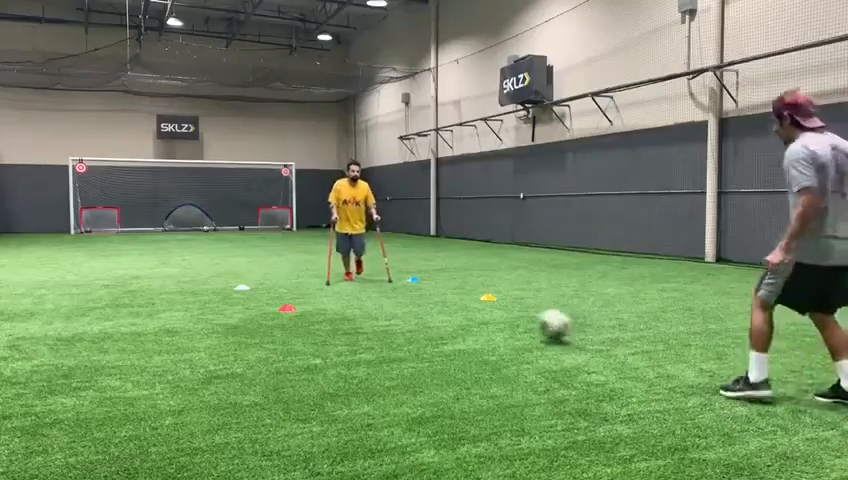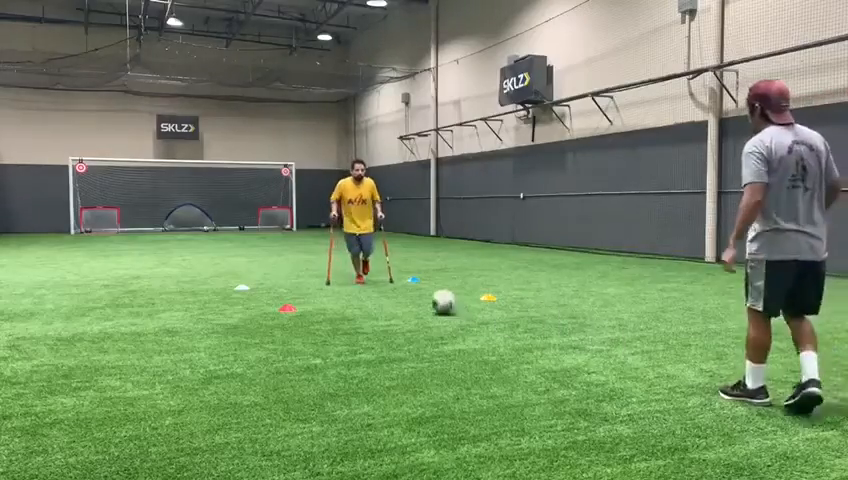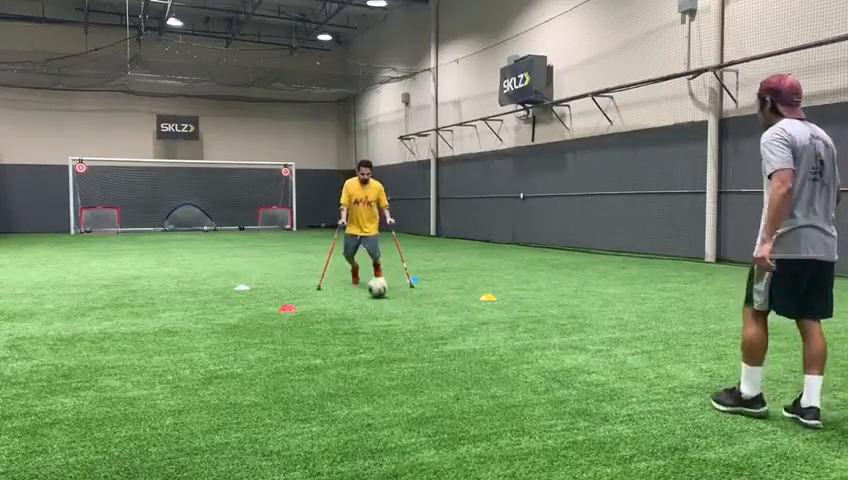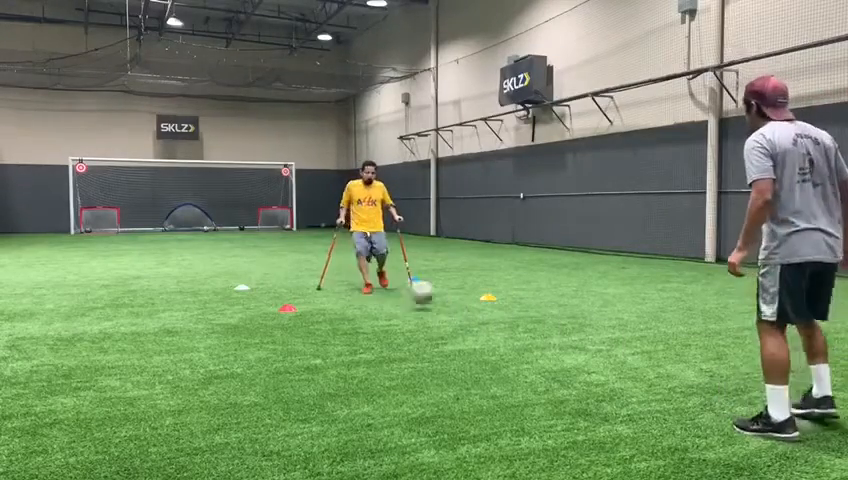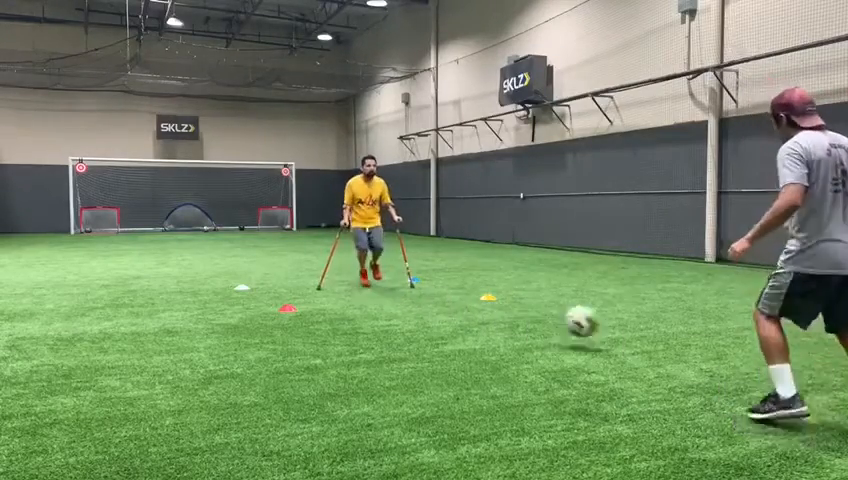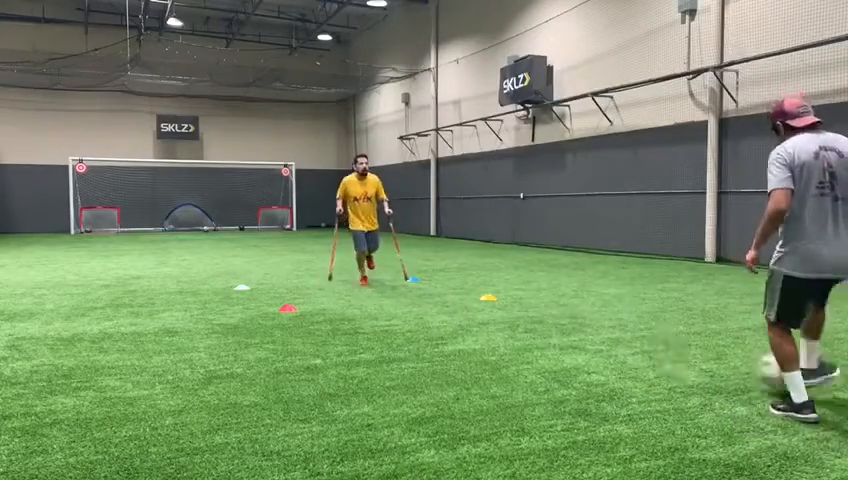
dt=0.4s
person 1, frame 1
left shoulder: (799, 150)
left elbow: (809, 202)
left wrist: (784, 248)
left hip: (806, 250)
left knee: (761, 304)
left ankle: (756, 380)
person 1, frame 2
left shoulder: (758, 144)
right shoulder: (816, 140)
left elbow: (754, 198)
right elbow: (834, 188)
left wrist: (733, 244)
left hip: (772, 247)
right hip: (813, 246)
left knee: (759, 315)
right knee: (797, 315)
left ankle: (754, 386)
right ankle: (810, 380)
person 1, frame 3
left shoulder: (776, 134)
right shoulder: (823, 138)
left elbow: (783, 187)
right elbow: (835, 192)
left wrist: (765, 240)
left hip: (787, 246)
right hip: (824, 246)
left knee: (754, 313)
right knee: (810, 322)
left ankle: (749, 393)
right ankle: (810, 405)
person 1, frame 4
left shoulder: (760, 139)
left elbow: (764, 197)
left wrist: (742, 247)
left hip: (787, 250)
left knee: (771, 327)
right knee: (809, 319)
left ankle: (779, 417)
person 1, frame 5
left shoulder: (794, 147)
left elbow: (791, 201)
left wrist: (749, 239)
left hip: (809, 258)
left knee: (766, 315)
left ankle: (785, 395)
person 1, frame 6
left shoulder: (784, 152)
left elbow: (779, 206)
left wrist: (756, 247)
left hip: (798, 256)
left knee: (779, 323)
right knee: (813, 304)
left ankle: (799, 400)
right ankle: (812, 364)
person 2, frame 1
left shoulder: (365, 186)
right shoulder: (339, 185)
left elbow: (370, 204)
right elbow: (333, 203)
left wrist: (374, 214)
right wrist: (334, 214)
left hip: (358, 227)
right hip: (342, 227)
left knee: (359, 252)
right knee: (344, 252)
left ankle: (358, 260)
right ankle: (348, 272)
person 2, frame 2
left shoulder: (370, 183)
right shoulder: (343, 184)
left elbow: (376, 200)
right elbow: (334, 199)
left wrist: (379, 212)
right wrist: (334, 211)
left hip: (366, 226)
right hip: (350, 226)
left knee: (367, 251)
right knee: (354, 252)
left ankle: (365, 260)
right ankle: (359, 275)
person 2, frame 3
left shoulder: (377, 186)
right shoulder: (349, 184)
left elbow: (383, 205)
right elbow: (344, 204)
left wrist: (388, 218)
right wrist: (343, 219)
left hip: (371, 229)
right hip: (352, 229)
left knee: (374, 255)
right knee: (348, 255)
left ankle: (377, 264)
right ankle: (355, 268)
person 2, frame 4
left shoulder: (380, 187)
right shoulder: (351, 186)
left elbow: (388, 204)
right elbow: (344, 204)
left wrist: (395, 215)
right wrist: (342, 217)
left hip: (376, 229)
right hip: (358, 228)
left knee: (382, 252)
right knee: (361, 252)
left ankle: (381, 271)
right ankle: (367, 283)
person 2, frame 5
left shoulder: (381, 183)
right shoulder: (352, 183)
left elbow: (387, 202)
right elbow: (347, 204)
left wrist: (394, 216)
right wrist: (345, 218)
left hip: (374, 223)
right hip: (358, 223)
left knee: (378, 247)
right knee: (362, 248)
left ankle: (374, 264)
right ankle: (363, 271)
person 2, frame 6
left shoulder: (375, 180)
right shoulder: (347, 181)
left elbow: (382, 197)
right elbow: (339, 196)
left wrist: (386, 208)
right wrist: (339, 206)
left hip: (372, 223)
right hip: (356, 223)
left knee: (373, 248)
right knee: (361, 250)
left ankle: (368, 255)
right ankle: (363, 276)
